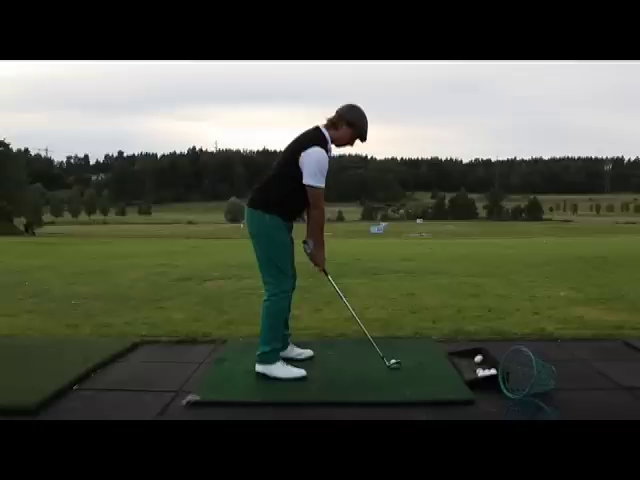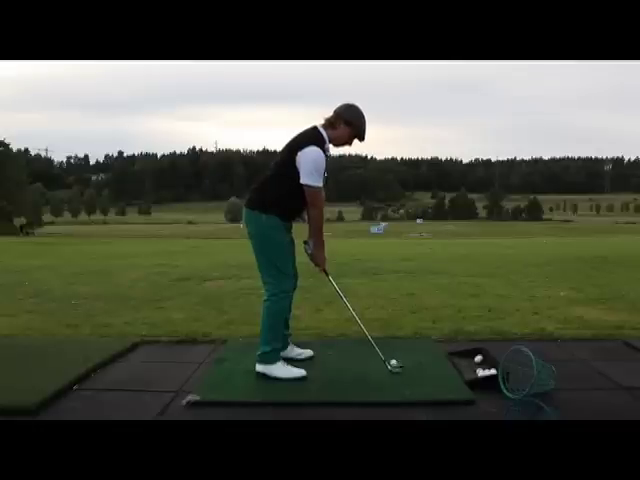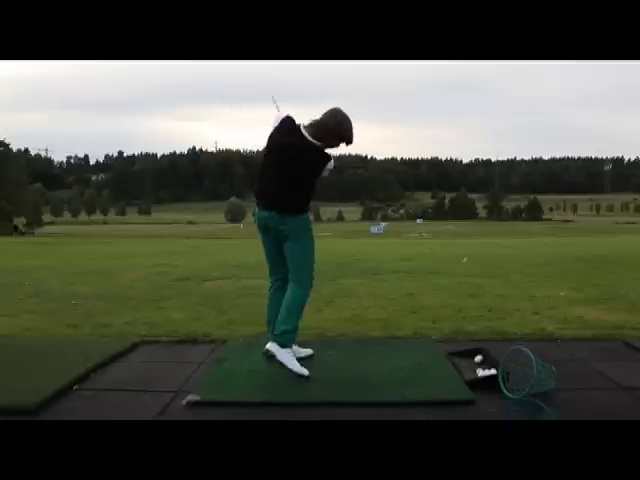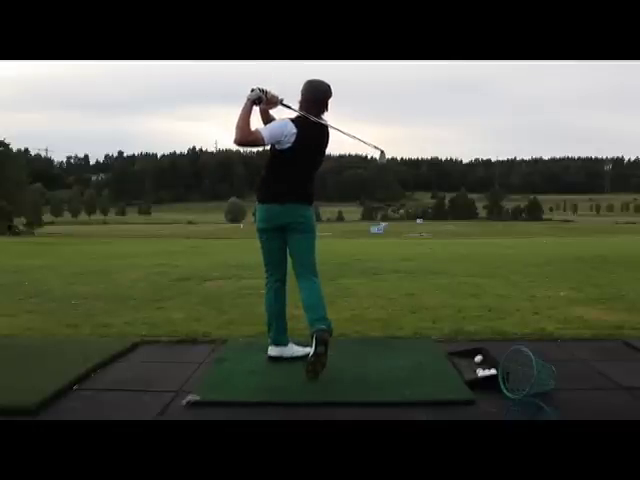
dt=1s
person 1, frame 1
left shoulder: (315, 141)
right shoulder: (317, 151)
left elbow: (310, 201)
right elbow: (317, 205)
left wrist: (310, 238)
right wrist: (318, 248)
left hip: (275, 216)
right hip: (267, 217)
left knee: (287, 282)
right knee: (279, 286)
left ankle: (281, 344)
right ankle: (267, 359)
person 1, frame 2
left shoulder: (316, 144)
right shoulder: (313, 149)
left elbow: (315, 200)
right elbow: (314, 205)
left wrist: (312, 240)
right wrist: (319, 248)
left hip: (275, 217)
right hip: (264, 217)
left knee: (288, 282)
right knee: (279, 286)
left ankle: (280, 344)
right ankle: (268, 358)
person 1, frame 3
left shoulder: (284, 125)
right shoulder: (322, 159)
left hip: (264, 213)
right hip: (292, 218)
left knee: (280, 279)
right knee: (301, 282)
left ankle: (280, 340)
right ankle: (282, 341)
person 1, frame 4
left shoulder: (290, 127)
right shoulder: (322, 132)
left elbow: (242, 138)
left wrist: (250, 103)
right wrist: (266, 111)
left hip: (270, 210)
right hip: (300, 211)
left knee: (275, 278)
right knee: (307, 275)
left ankle: (278, 342)
right ankle: (320, 328)
